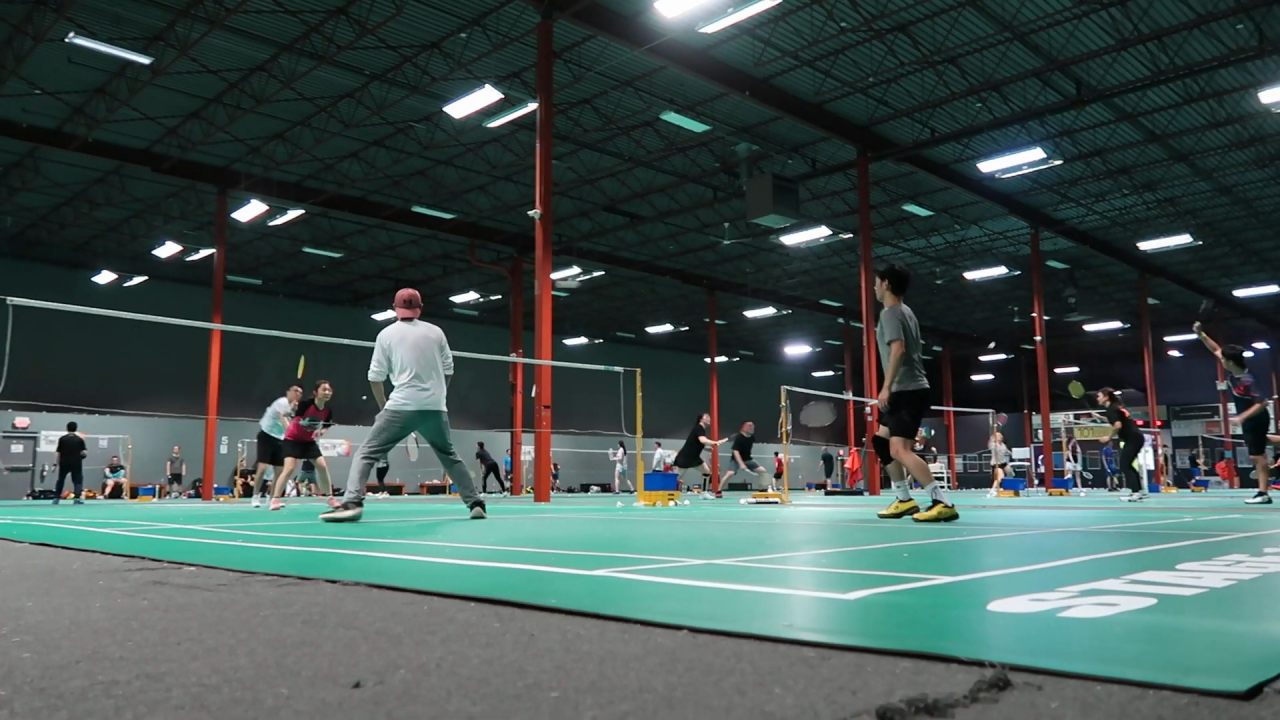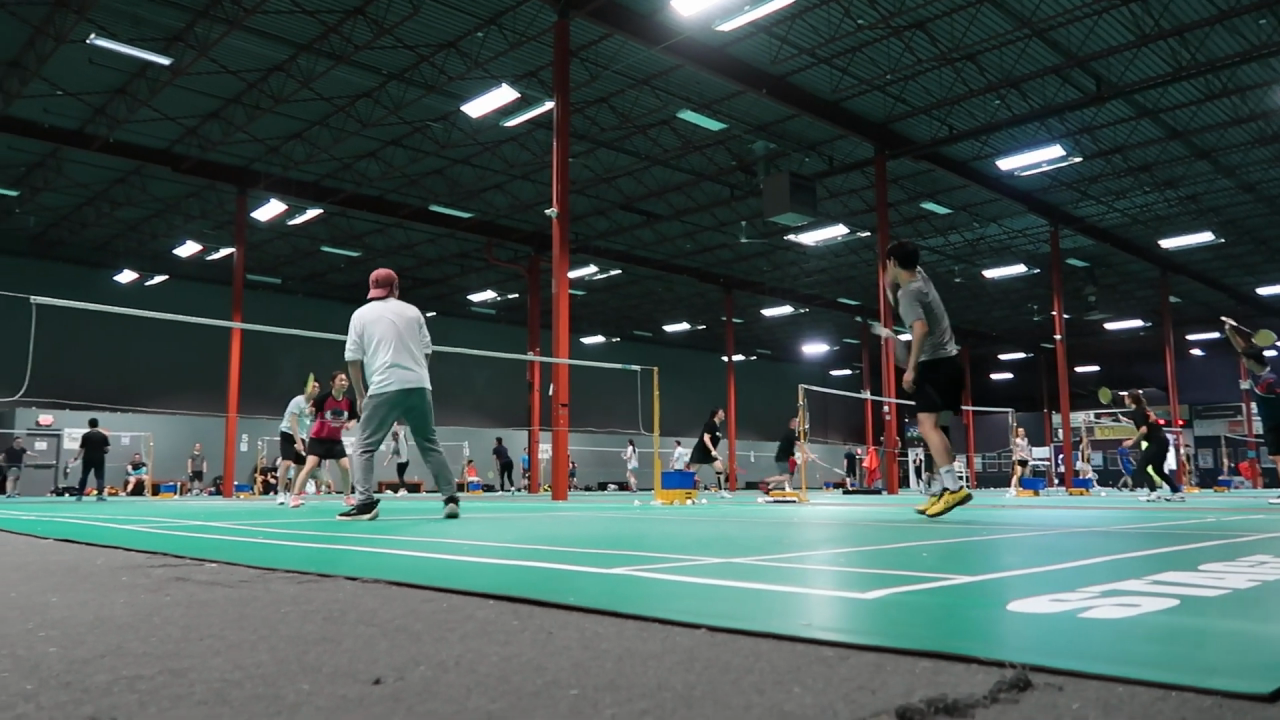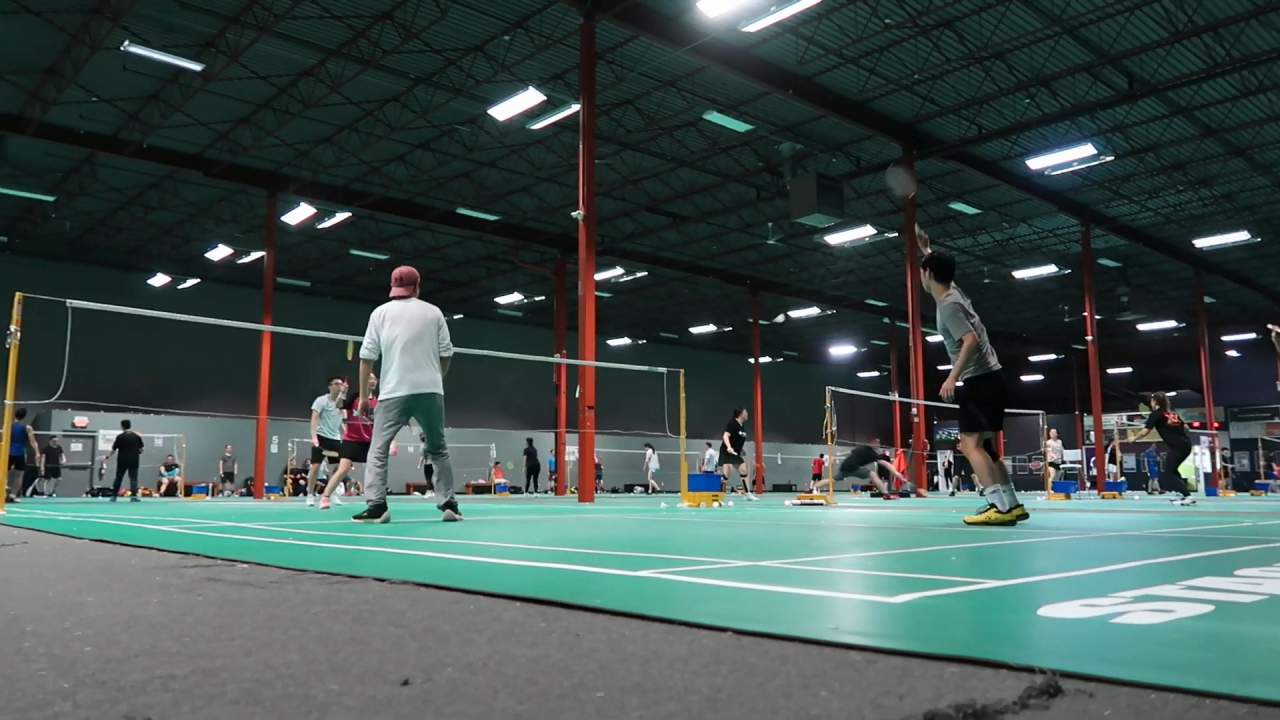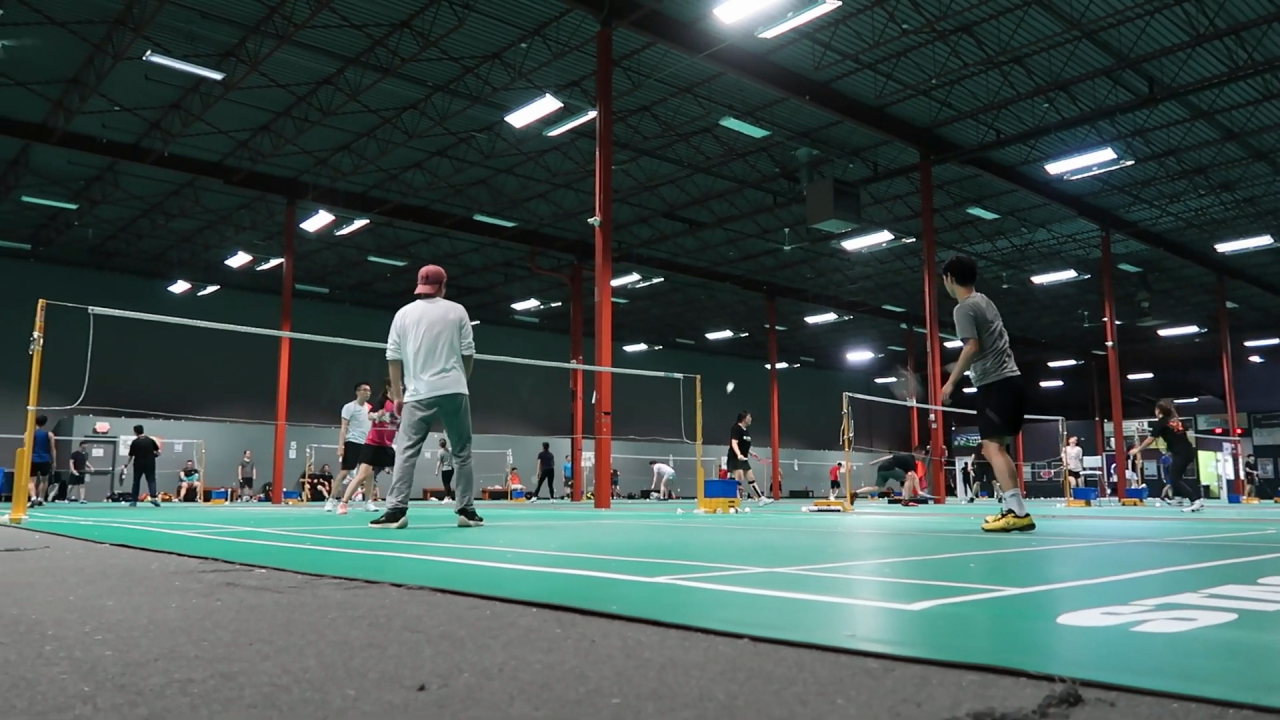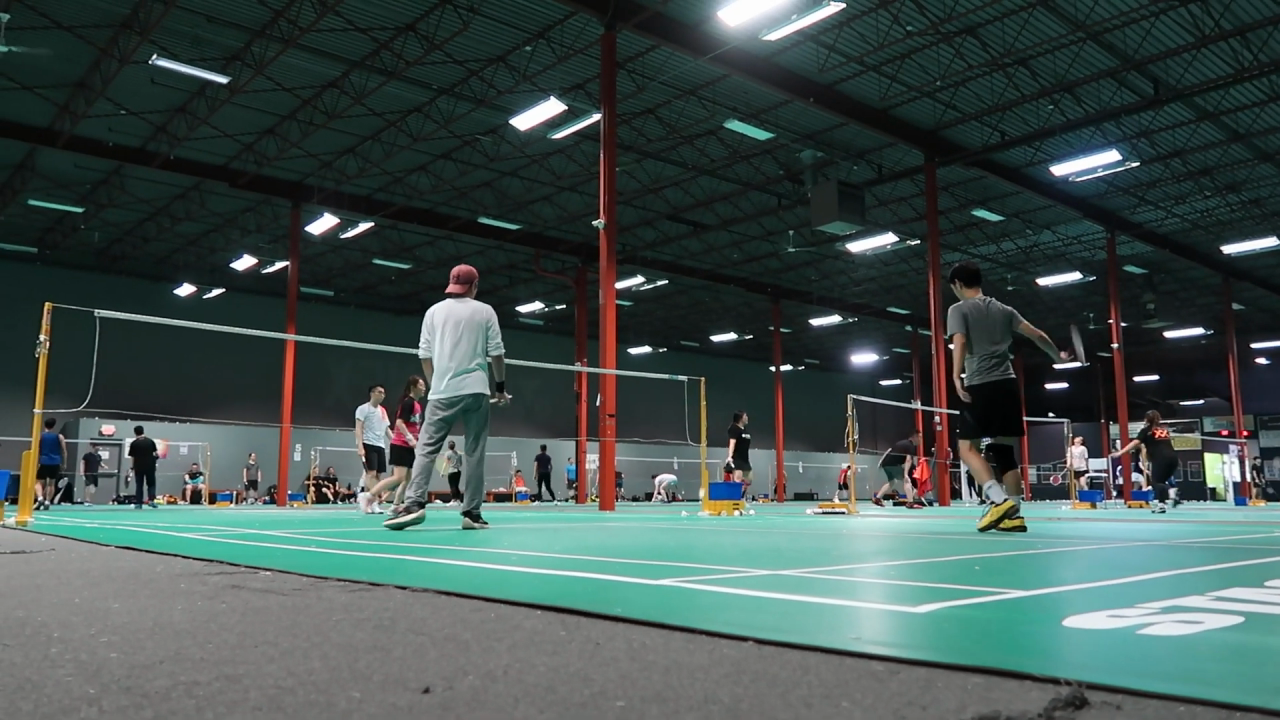
dt=0.3s
person 1, frame 1
left shoulder: (890, 313)
right shoulder: (906, 312)
left elbow: (898, 350)
left wrist: (886, 388)
left hip: (907, 391)
right hip: (909, 390)
left knee: (900, 449)
right knee: (881, 440)
left ankle: (943, 503)
right ankle: (904, 500)
person 1, frame 2
left shoulder: (908, 291)
right shoulder: (920, 277)
left elbow: (920, 329)
left wrist: (911, 368)
right wrist: (892, 288)
left hip: (936, 364)
right hip: (948, 362)
left knee: (928, 426)
right knee: (937, 427)
left ankle: (953, 489)
right ankle: (942, 491)
person 1, frame 3
left shoulder: (948, 306)
right shoulder: (952, 292)
left elbow: (971, 341)
right elbow: (937, 266)
left wrist: (953, 377)
right wrist: (925, 247)
left hip: (980, 380)
right hip: (989, 379)
left knee: (971, 444)
right knee: (983, 446)
left ankle: (1000, 507)
right ankle: (1013, 505)
person 1, frame 4
left shoulder: (963, 308)
right shoulder: (984, 301)
left elbow: (972, 347)
left wrist: (952, 380)
left hip: (994, 385)
right hip: (1013, 381)
left knee: (994, 449)
right knee: (999, 448)
left ankle: (1017, 512)
right ankle: (1011, 510)
person 1, frame 5
left shoulder: (958, 309)
right shoulder: (1002, 309)
left elbow: (959, 343)
right elbow: (1036, 334)
left wrist: (956, 377)
right wrist: (1057, 355)
left hip: (980, 388)
right hip: (1007, 385)
left knee: (967, 448)
right knee: (1003, 451)
left ankle: (999, 501)
right ankle: (1013, 515)
person 2, frame 1
left shoulder: (387, 334)
right shoulder: (436, 333)
left elbow: (375, 377)
right elbow: (448, 371)
left wrist: (384, 407)
left hip: (402, 406)
right hip: (435, 407)
left knee: (366, 453)
right knee: (450, 457)
left ankle: (352, 503)
right ankle: (475, 503)
person 2, frame 2
left shoulder: (361, 315)
right shoulder: (412, 312)
left elbow: (353, 358)
right elbow: (426, 352)
left wrist: (360, 395)
left hip: (383, 389)
right hip: (418, 386)
left knee: (365, 446)
right knee: (430, 445)
left ankle: (365, 503)
right ankle: (450, 498)
person 2, frame 3
left shoulder: (380, 313)
right shoulder: (434, 312)
left elbow: (367, 356)
right elbow: (446, 354)
left wrist: (364, 394)
left hip: (394, 393)
right hip: (430, 391)
left knee: (379, 451)
right knee: (438, 450)
left ankle: (377, 505)
right ankle: (449, 504)
person 2, frame 4
left shoulder: (404, 314)
right shoulder: (457, 311)
left elbow: (394, 357)
right elbow: (467, 353)
left wrist: (398, 394)
left hip: (419, 394)
right hip: (453, 391)
left knee: (406, 452)
right knee: (462, 453)
left ankle: (396, 511)
right ankle: (466, 510)
person 2, frame 5
left shoulder: (434, 311)
right shoulder: (485, 311)
left elbow: (425, 355)
right elbow: (497, 353)
right wrist: (500, 387)
left hip: (442, 392)
right hip: (476, 391)
left knee: (427, 448)
right knee: (475, 453)
left ankle: (414, 504)
right ankle: (472, 512)
